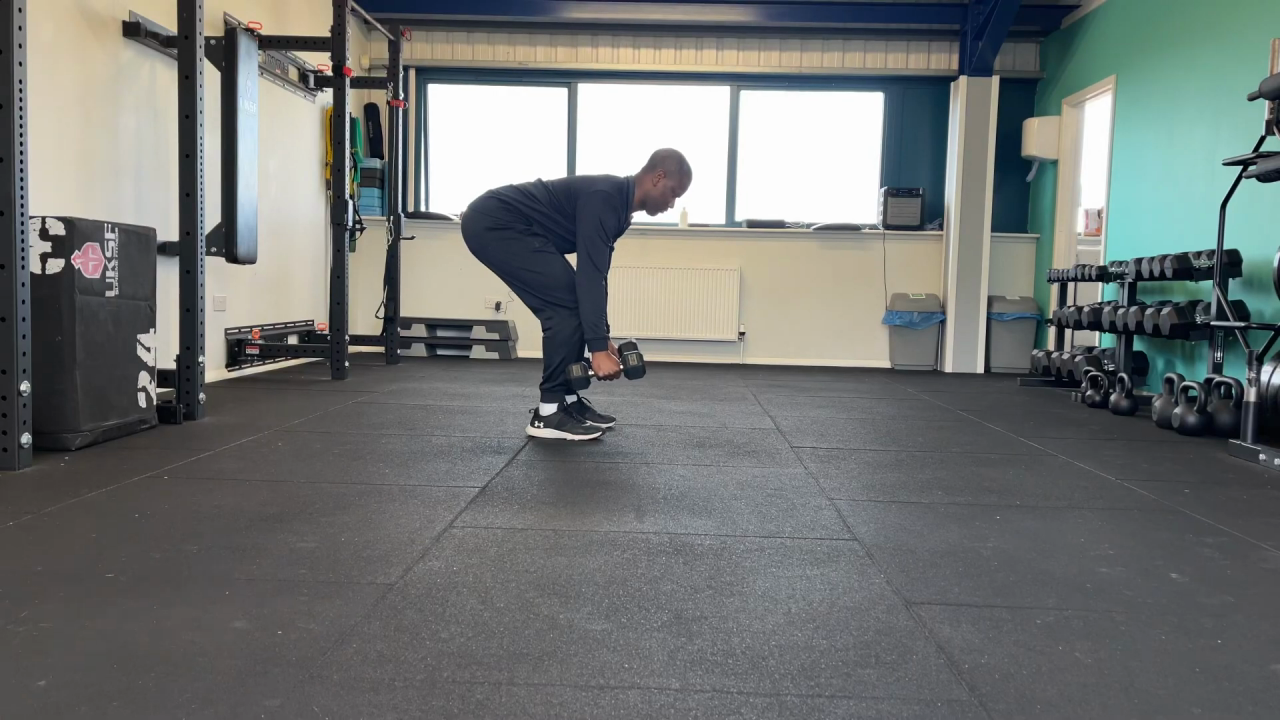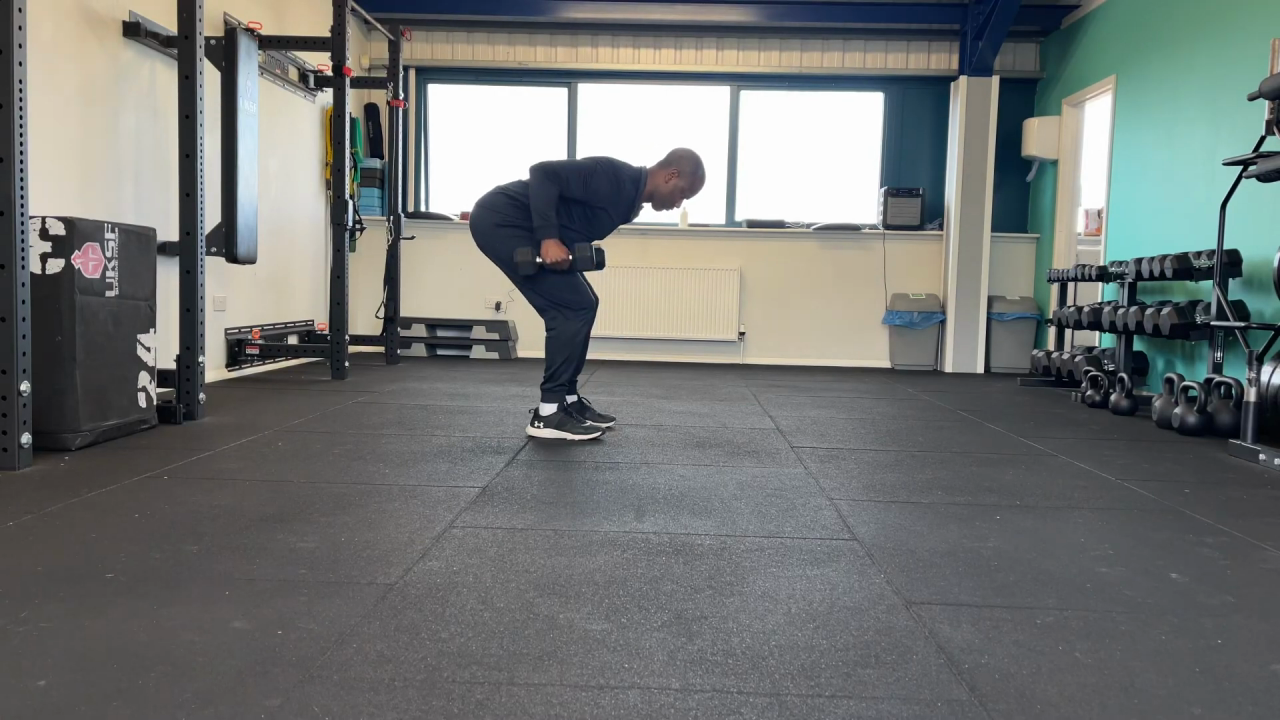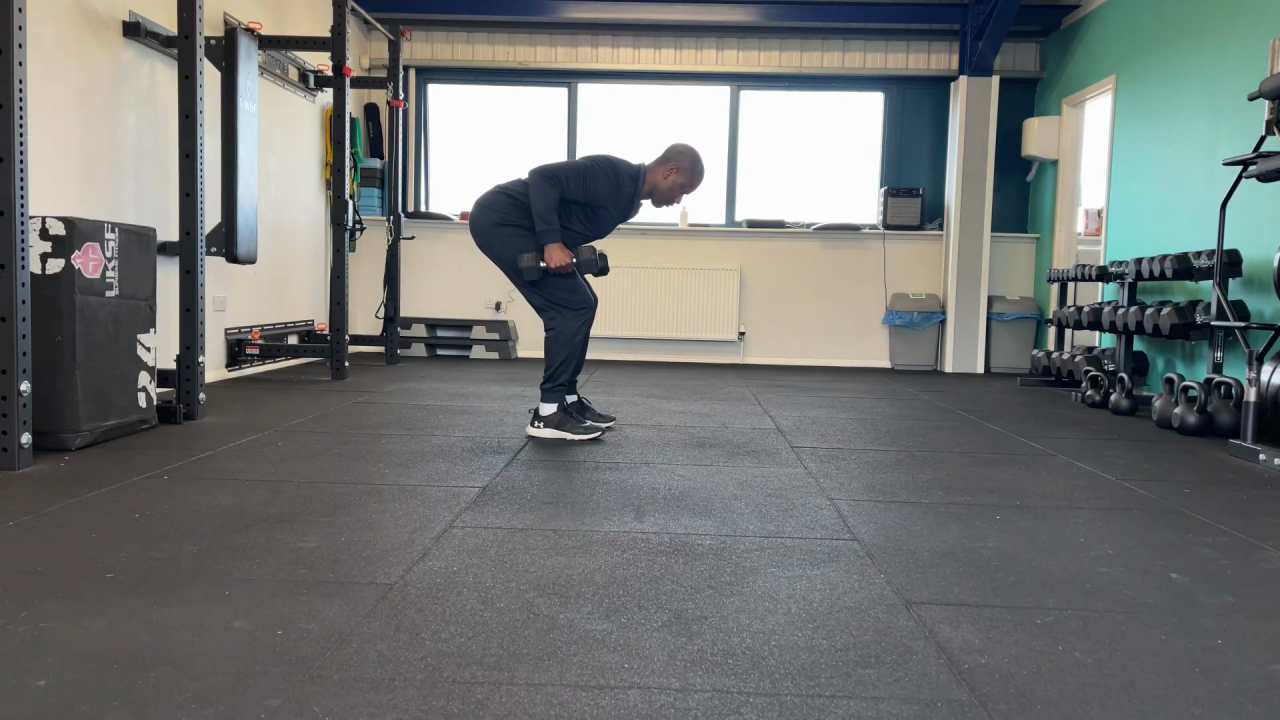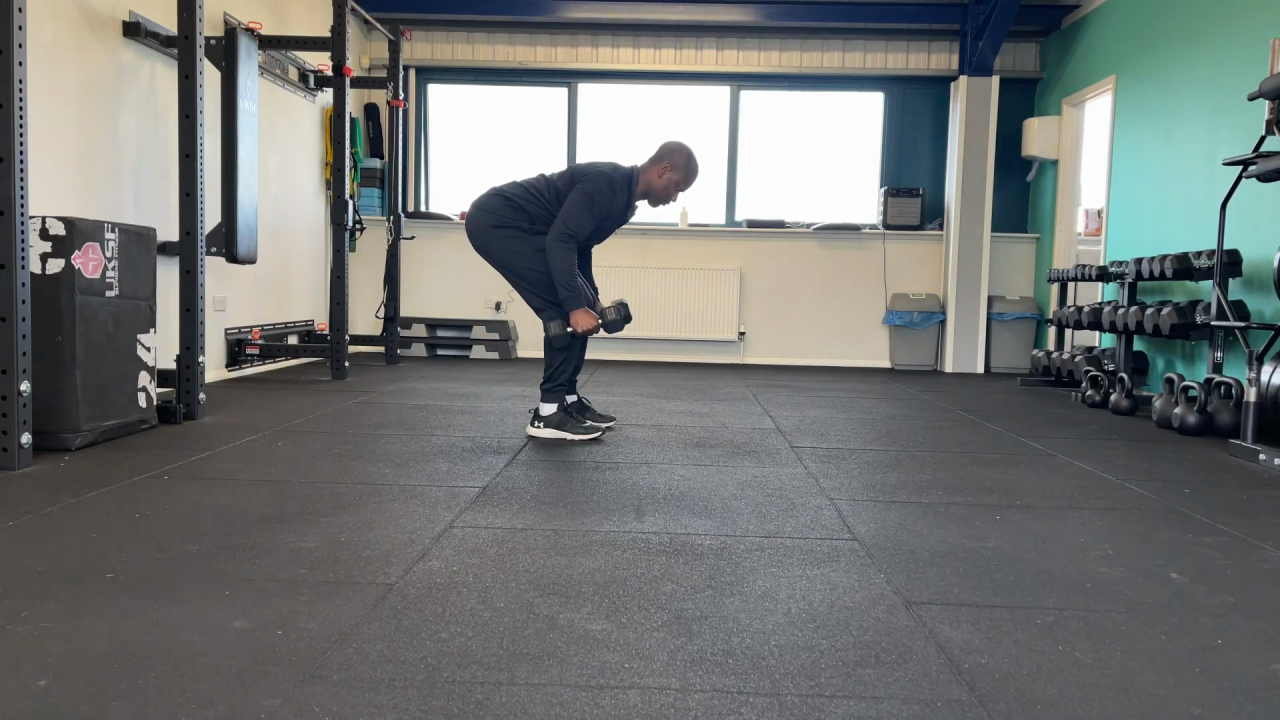
dt=1s
person 1, frame 1
left shoulder: (618, 204)
right shoulder: (605, 199)
left elbow: (594, 274)
right elbow: (590, 275)
left wrist: (602, 338)
right wrist: (598, 348)
left hip: (501, 225)
right hip: (493, 223)
left knee: (569, 304)
right knee: (567, 305)
left ankle: (565, 400)
right ankle: (549, 413)
person 1, frame 2
left shoulder: (629, 200)
right shoulder: (615, 178)
right elbow: (544, 172)
right wrist: (548, 238)
left hip: (513, 223)
right hip: (500, 219)
left knee: (581, 304)
right knee: (573, 306)
left ankle: (567, 400)
right ankle: (548, 414)
person 1, frame 3
left shoulder: (629, 197)
right shoulder: (613, 176)
right elbow: (543, 177)
left wrist: (568, 251)
right wrist: (551, 242)
left hip: (518, 224)
right hip: (499, 219)
left knee: (581, 304)
right knee: (572, 307)
left ankle: (567, 401)
right ankle: (548, 414)
person 1, frame 4
left shoulder: (623, 196)
right shoulder: (607, 183)
left elbow: (580, 244)
right elbow: (561, 239)
left wrist: (590, 299)
right wrist: (576, 306)
left hip: (508, 224)
right hip: (496, 221)
left knee: (579, 305)
right knee: (566, 309)
left ankle: (567, 400)
right ankle: (549, 414)
